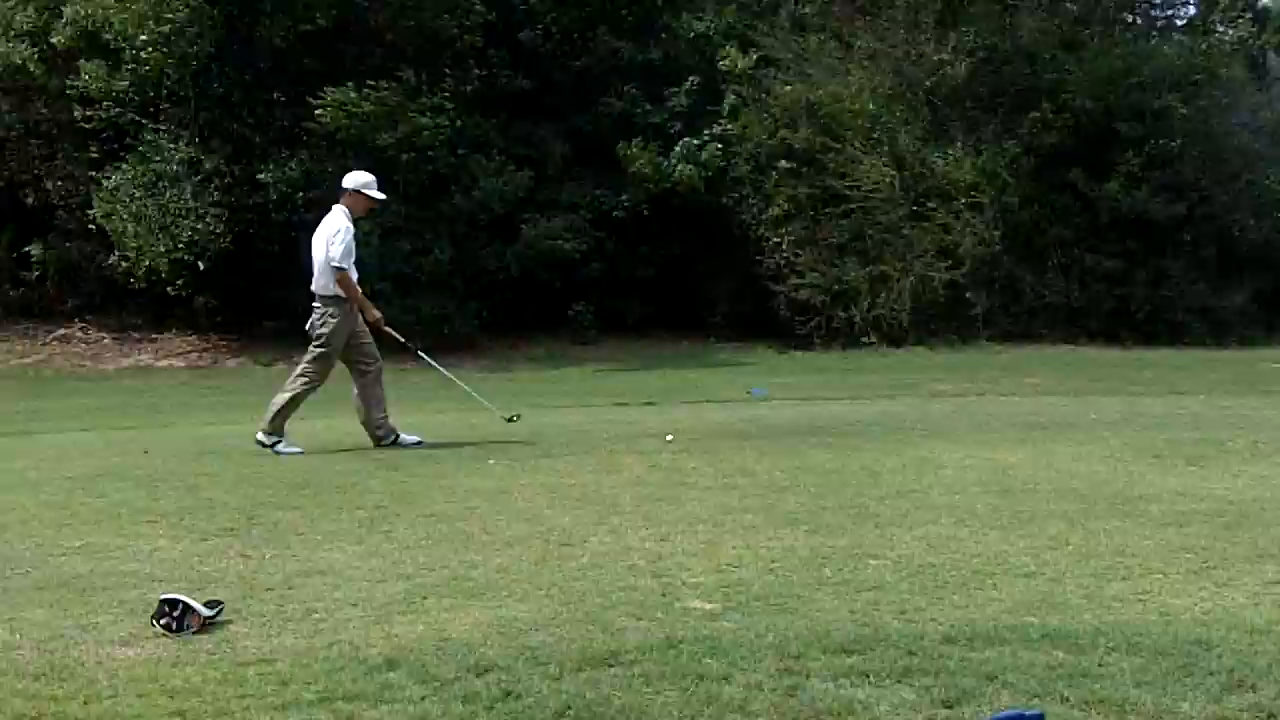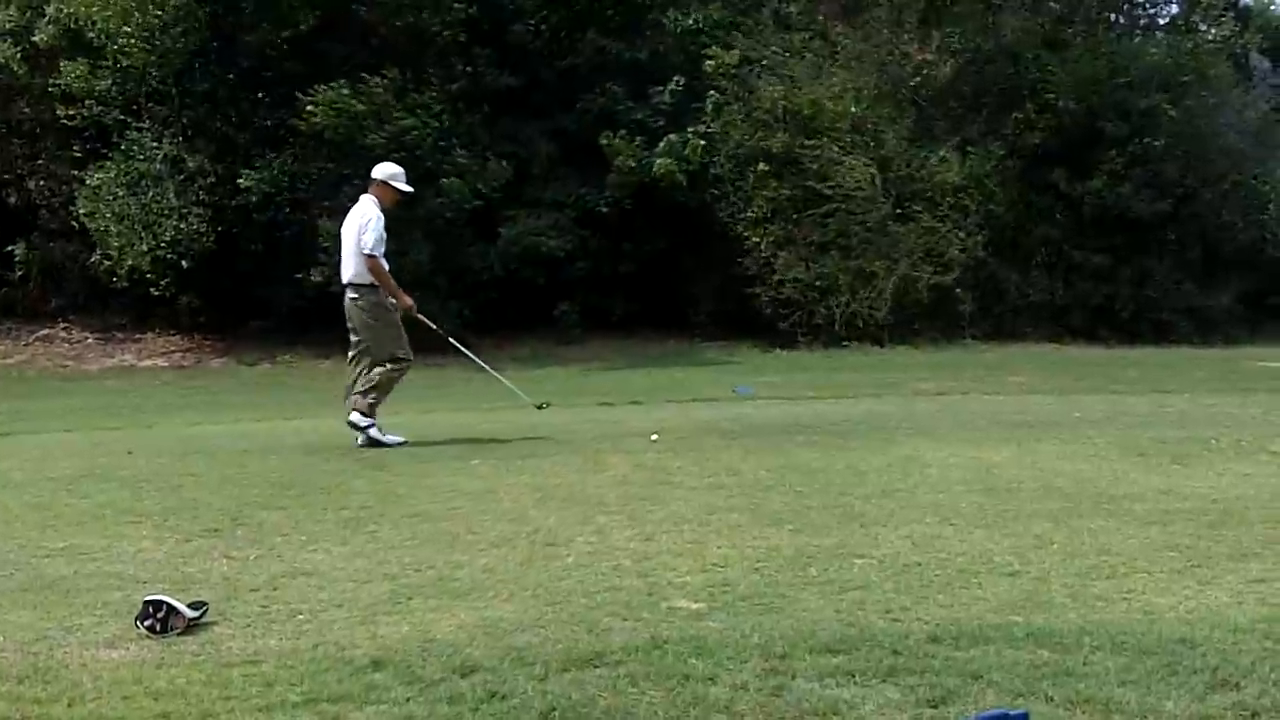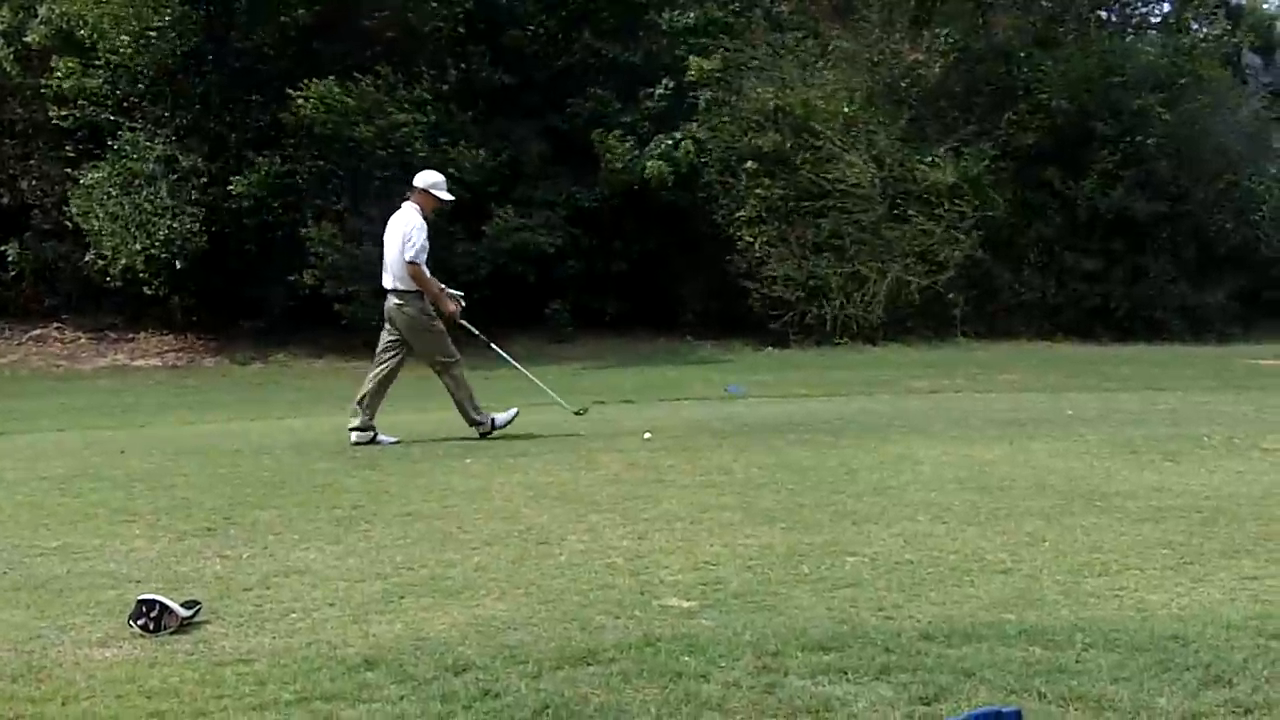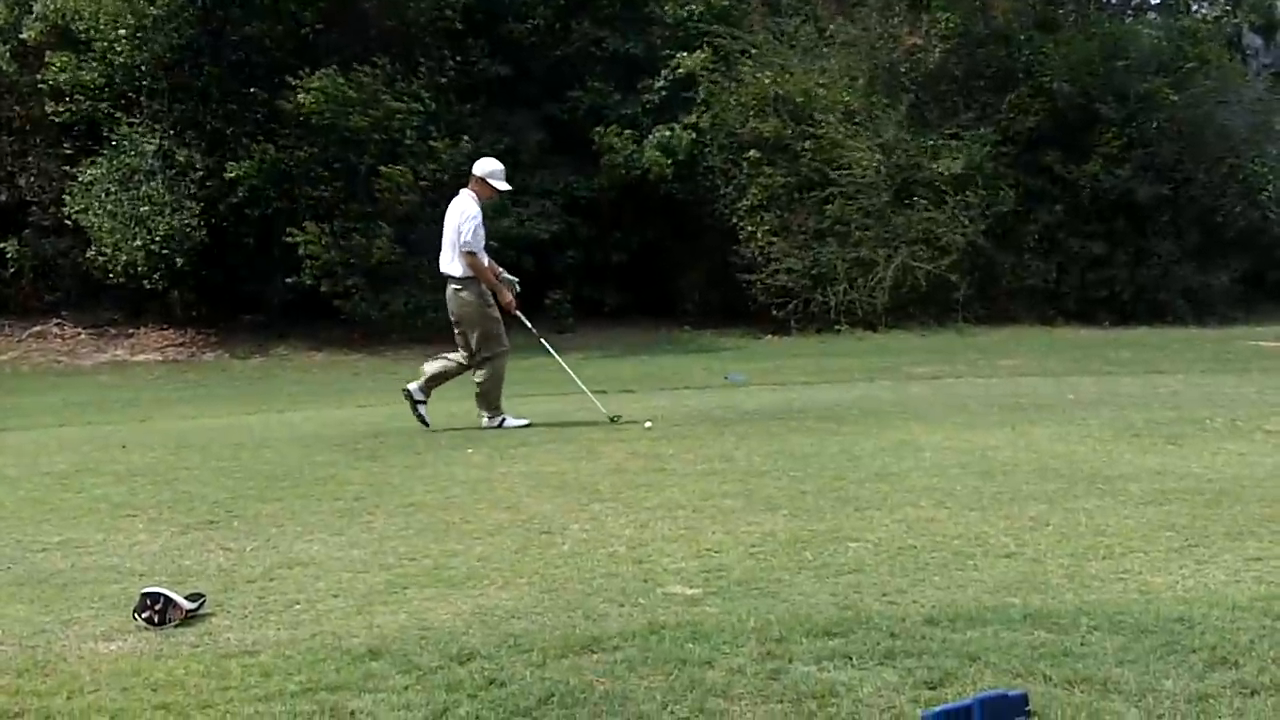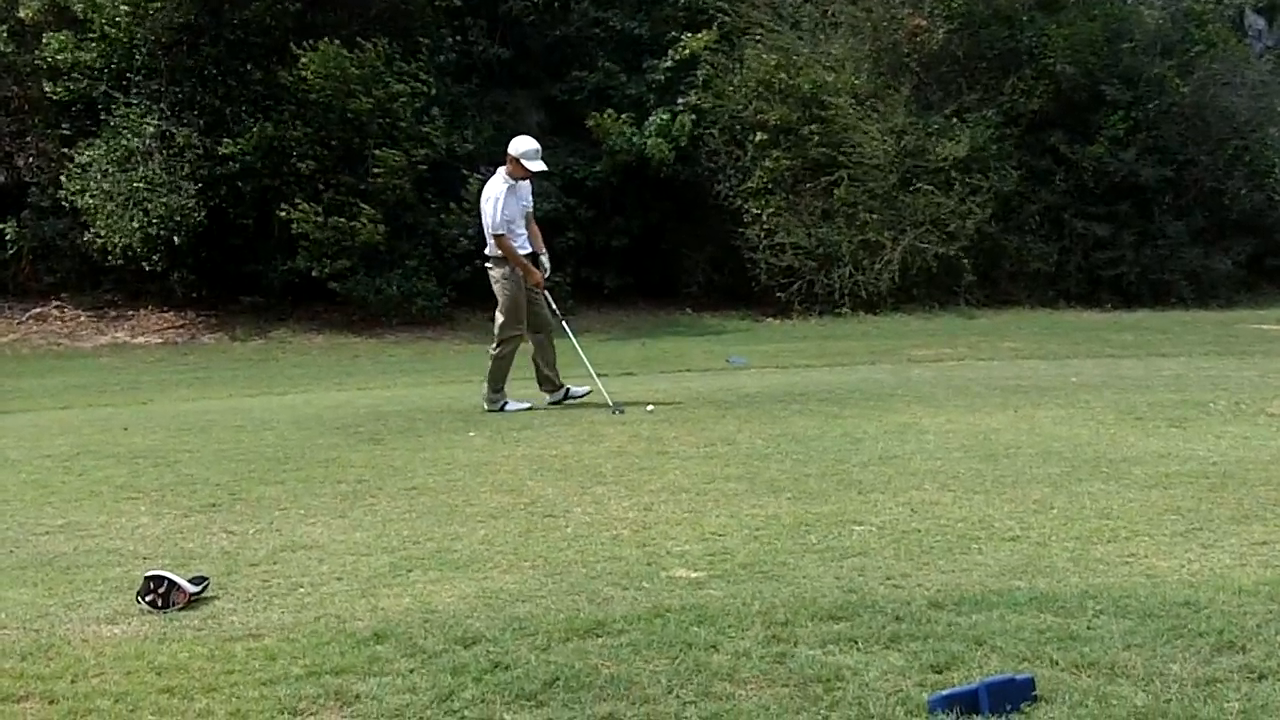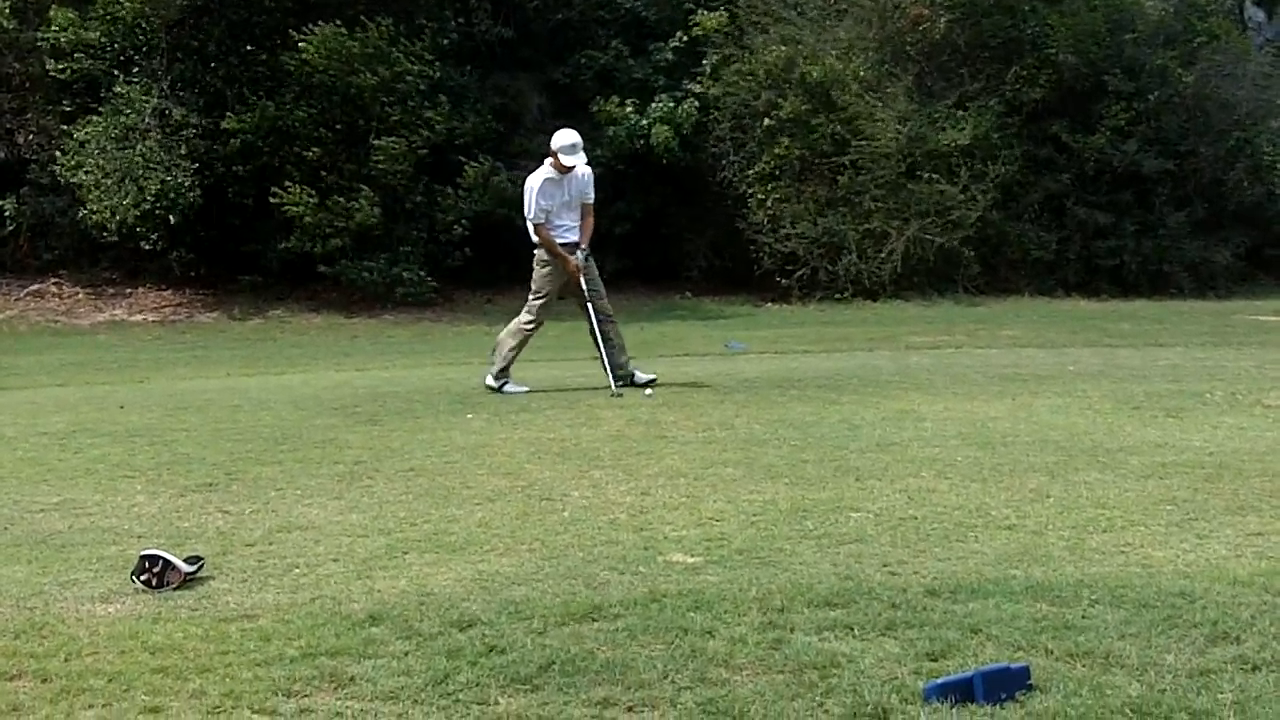
dt=0.3s
person 1, frame 1
left shoulder: (330, 221)
right shoulder: (343, 226)
right elbow: (341, 275)
right wrist: (368, 309)
left hip: (341, 308)
right hip: (336, 308)
left knee: (369, 366)
right knee: (314, 372)
left ankle: (382, 431)
right ankle: (271, 431)
person 1, frame 2
left shoulder: (357, 211)
right shoulder: (372, 214)
right elbow: (373, 263)
left wrist: (389, 295)
right wrist: (400, 295)
left hip: (356, 295)
right hip: (368, 296)
left knee: (365, 362)
right knee: (399, 358)
left ankle: (368, 429)
right ankle: (361, 411)
person 1, frame 3
left shoulder: (398, 218)
right shoulder: (415, 223)
right elbow: (414, 270)
left wrist: (442, 290)
right wrist: (445, 301)
left hip: (396, 301)
right hip: (414, 303)
left knee: (387, 363)
right knee: (447, 361)
left ankle: (362, 427)
right ankle: (480, 421)
person 1, frame 4
left shoulder: (460, 204)
right shoulder: (470, 210)
right elbow: (471, 259)
left wrist: (501, 273)
right wrist: (500, 291)
left hip: (459, 287)
right hip: (470, 288)
left knee: (469, 353)
right knee: (494, 349)
left ankle: (420, 387)
right ankle: (493, 414)
person 1, frame 5
left shoulder: (524, 185)
right shoulder: (496, 191)
right elbow: (500, 240)
left wrist: (542, 254)
right wrist: (529, 270)
left hip: (526, 264)
right hip: (507, 267)
left knee: (543, 325)
right knee: (511, 332)
left ankle: (554, 388)
right ankle: (494, 397)
person 1, frame 6
left shoulder: (585, 174)
right shoulder: (537, 182)
left elbow: (588, 215)
right elbow: (539, 229)
left wrist: (582, 248)
right wrist: (565, 259)
left hip: (577, 252)
right hip: (551, 254)
left knee: (601, 311)
right knee: (533, 316)
left ankle: (622, 371)
right ankle: (497, 375)
